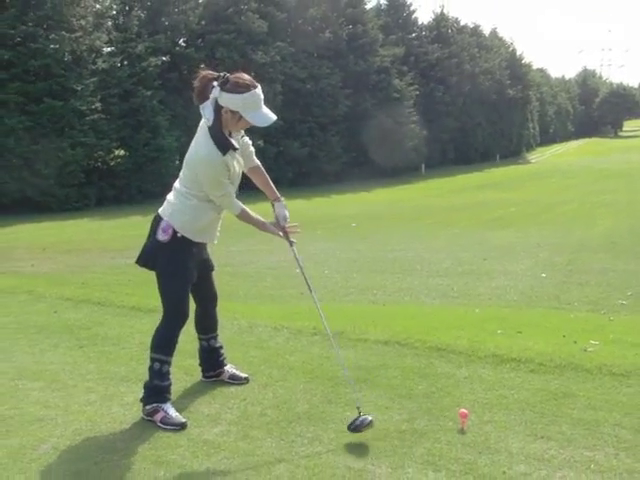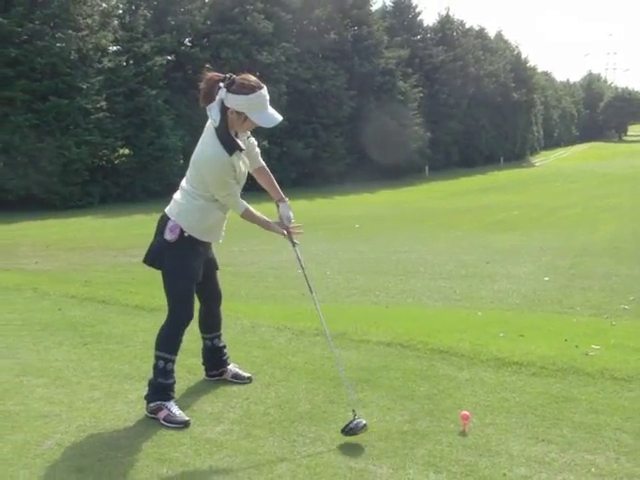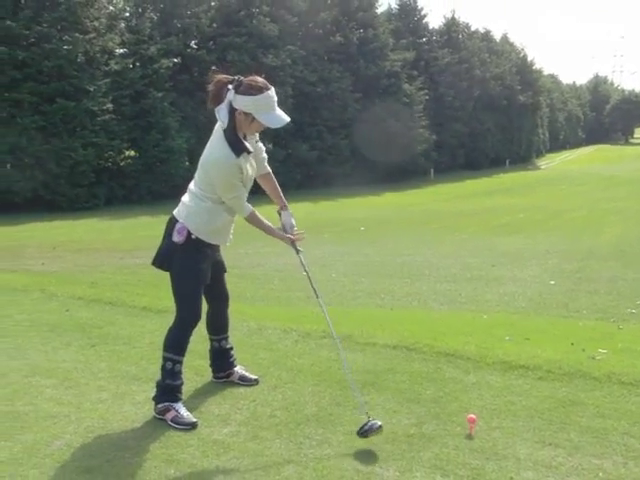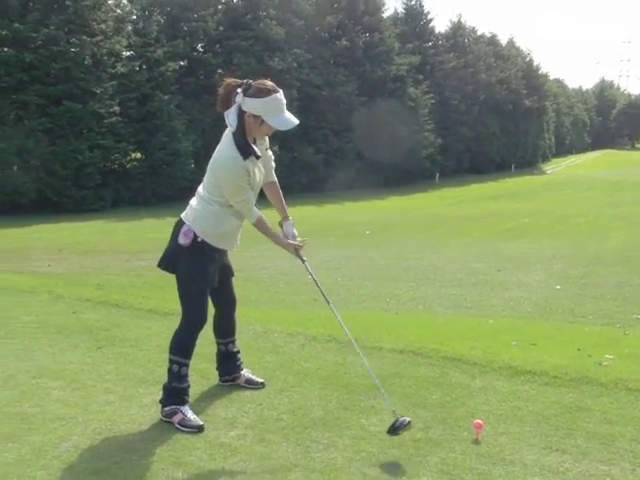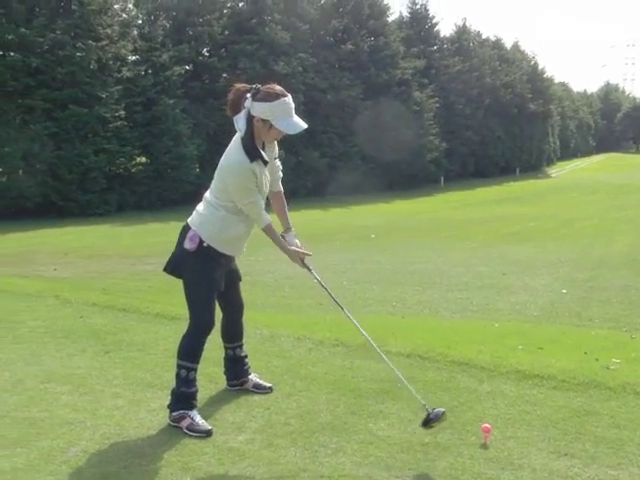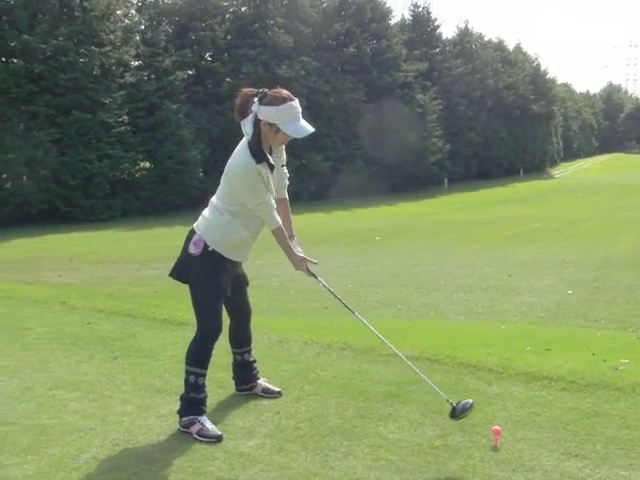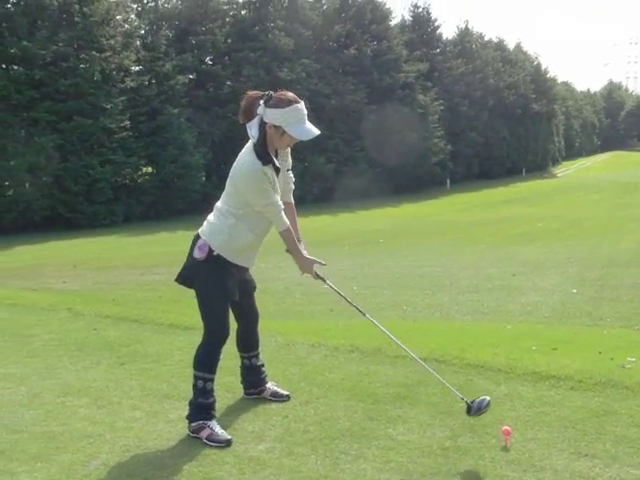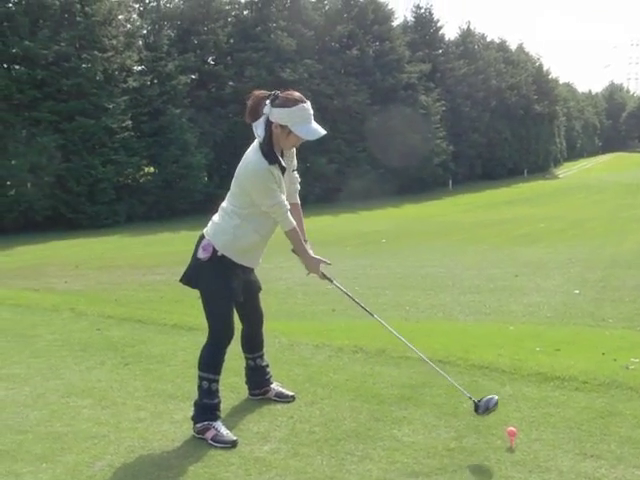
dt=0.1s
person 1, frame 1
left shoulder: (228, 126)
right shoulder: (209, 156)
left elbow: (251, 163)
right elbow: (229, 204)
left wrist: (278, 203)
right wrist: (269, 228)
left hip: (193, 234)
right hip: (175, 235)
left knee: (207, 300)
right knee: (175, 313)
left ankle: (213, 366)
right ankle: (155, 399)
person 1, frame 2
left shoulder: (235, 128)
right shoulder: (216, 156)
left elbow: (257, 164)
right elbow: (234, 204)
left wrist: (282, 203)
right wrist: (272, 227)
left hip: (198, 233)
right hip: (182, 234)
left knee: (212, 299)
right knee: (181, 312)
left ankle: (216, 365)
right ankle: (159, 397)
person 1, frame 3
left shoulder: (243, 130)
right shoulder: (224, 158)
left elbow: (262, 170)
right elbow: (240, 207)
left wrist: (285, 211)
right wrist: (277, 233)
left hip: (205, 236)
right hip: (190, 236)
left knee: (219, 301)
right knee: (188, 314)
left ankle: (223, 367)
right ankle: (166, 399)
person 1, frame 4
left shoulder: (256, 137)
right shoulder: (232, 160)
left elbow: (269, 179)
right elbow: (248, 212)
left wrist: (286, 221)
right wrist: (279, 240)
left hip: (214, 240)
right hip: (196, 240)
left knee: (226, 305)
right knee: (194, 317)
left ankle: (230, 369)
right ankle: (173, 401)
person 1, frame 5
left shoulder: (265, 142)
right shoulder: (239, 164)
left elbow: (275, 188)
right elbow: (258, 216)
left wrist: (289, 231)
right wrist: (286, 248)
left hip: (222, 245)
right hip: (202, 245)
left knee: (234, 310)
right knee: (201, 322)
left ankle: (237, 374)
right ankle: (181, 406)
person 1, frame 6
left shoulder: (273, 148)
right shoulder: (245, 166)
left elbow: (281, 196)
right elbow: (268, 216)
left wrist: (293, 243)
right wrist: (292, 254)
left hip: (229, 251)
right hip: (208, 250)
left knee: (242, 315)
right knee: (210, 327)
left ankle: (246, 379)
right ankle: (190, 411)
person 1, frame 7
left shoulder: (279, 151)
right shoulder: (251, 168)
left elbow: (287, 200)
right elbow: (276, 217)
left wrist: (300, 246)
right wrist: (299, 256)
left hip: (236, 255)
right hip: (214, 255)
left knee: (249, 319)
right knee: (217, 332)
left ankle: (255, 383)
right ankle: (200, 416)
person 1, frame 8
left shoulder: (284, 151)
right shoulder: (257, 167)
left elbow: (292, 201)
right elbow: (282, 216)
left wrist: (305, 248)
right wrist: (306, 256)
left hip: (241, 256)
right hip: (219, 255)
left knee: (254, 320)
right knee: (222, 333)
left ankle: (259, 384)
right ankle: (205, 417)
